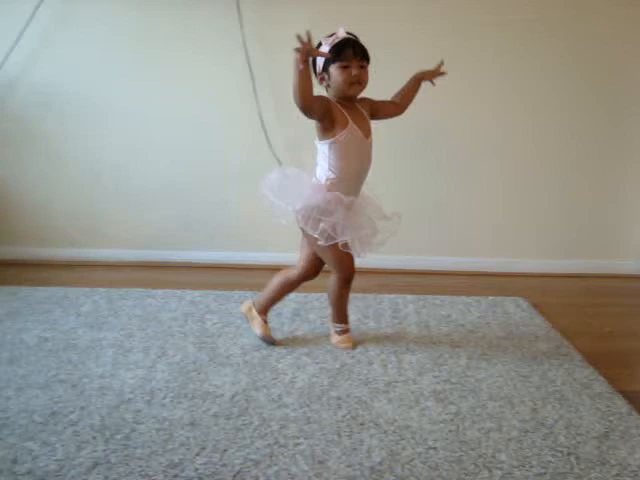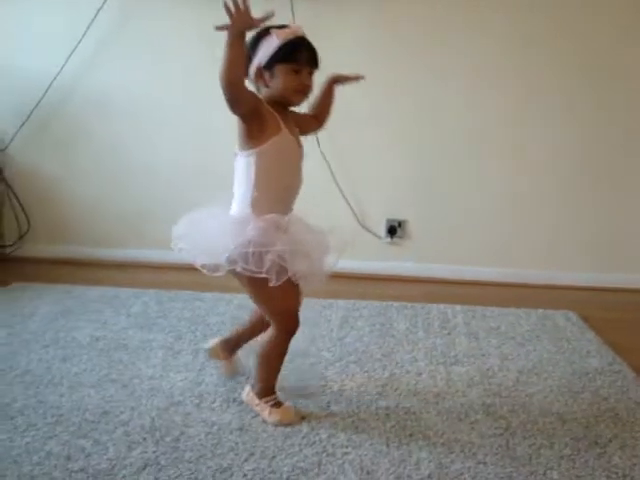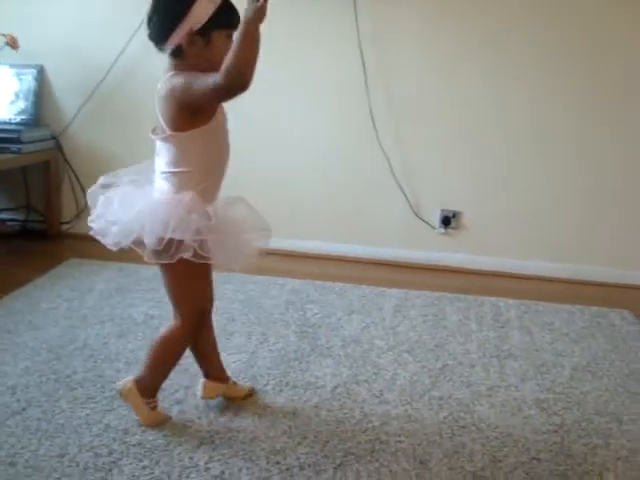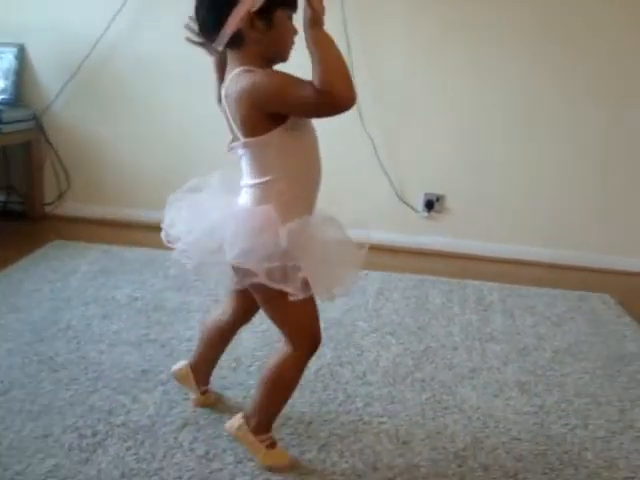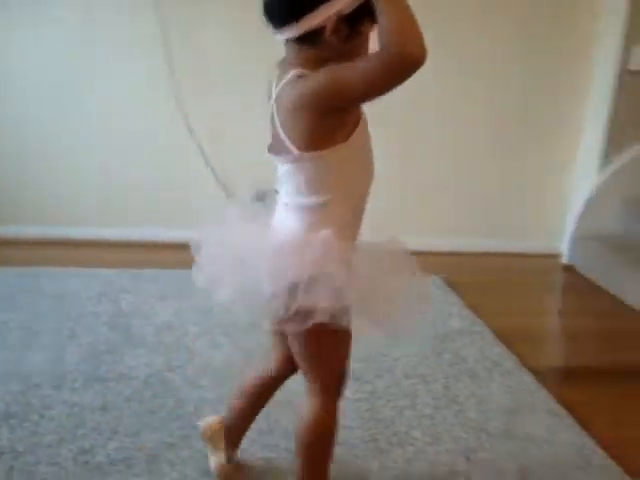
dt=1s
person 1, frame 1
left shoulder: (363, 108)
right shoulder: (326, 108)
left elbow: (396, 105)
right elbow: (303, 103)
left wrist: (418, 77)
right wrist: (301, 65)
left hip: (340, 206)
right hip: (321, 205)
left knee: (307, 268)
right knee: (344, 269)
left ankle: (257, 308)
right ankle: (339, 326)
person 1, frame 2
left shoulder: (283, 119)
right shoulder: (253, 112)
left elbow: (315, 121)
right elbow: (230, 83)
left wrist: (330, 84)
right wrist: (240, 35)
left hip: (267, 236)
right hip: (251, 238)
left knee: (275, 314)
right knee: (286, 319)
left ankle: (227, 345)
right ankle: (262, 394)
person 1, frame 3
left shoulder: (183, 82)
right shoulder: (184, 87)
right elbow: (235, 80)
left hip: (185, 215)
right hip: (179, 221)
left knee: (200, 307)
right knee: (189, 317)
left ankle: (216, 378)
right ankle: (143, 388)
person 1, frame 4
left shoulder: (240, 80)
right shoulder: (257, 86)
right elbow: (339, 96)
left wrist: (220, 56)
left hip: (264, 229)
right hip: (268, 236)
left knee: (237, 312)
right knee: (305, 341)
left ankle: (194, 375)
right ankle: (254, 428)
person 1, frame 5
left shoulder: (290, 73)
right shoulder: (321, 90)
right elbow: (406, 55)
left hip: (297, 253)
right hip: (312, 266)
left knee: (286, 363)
right knee: (327, 387)
left ankle: (227, 429)
